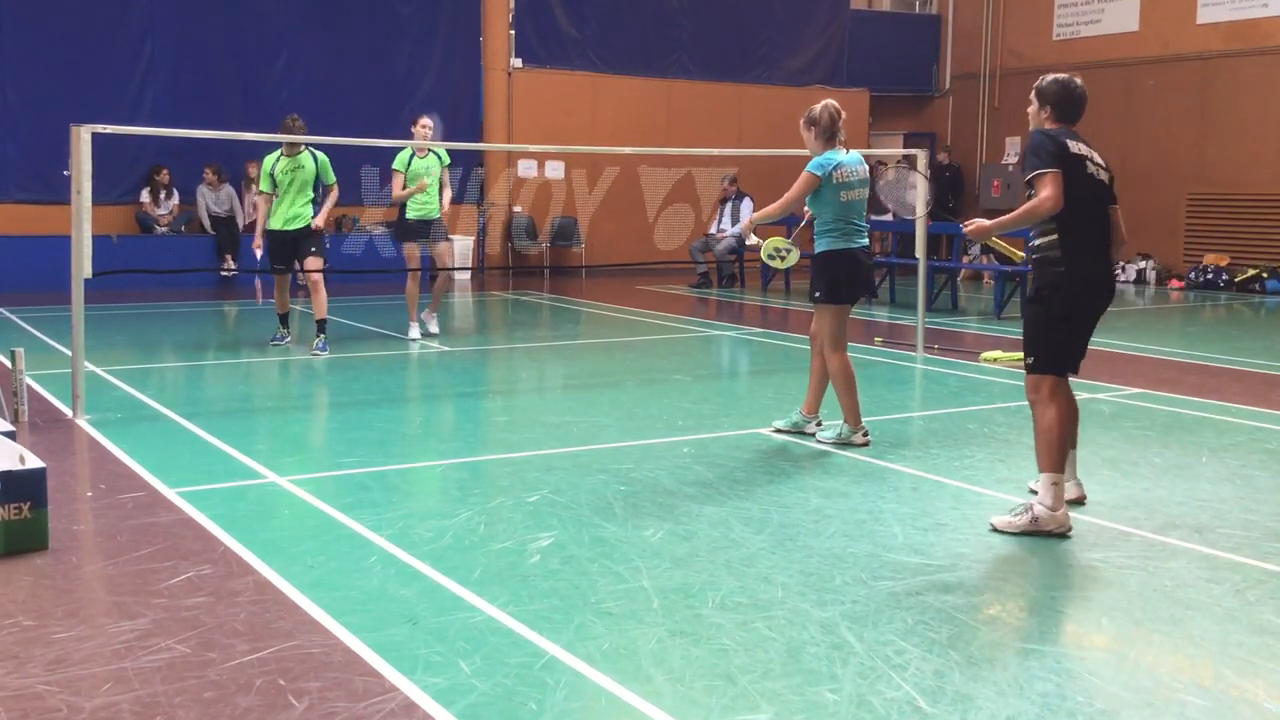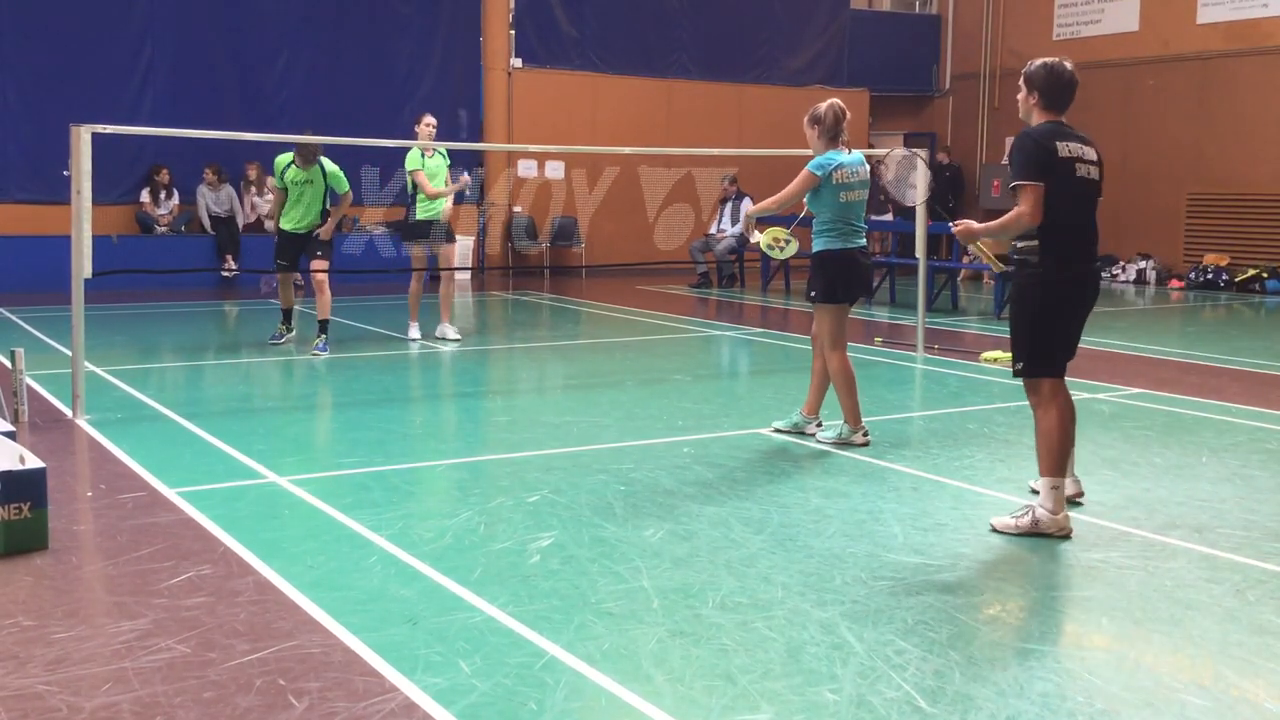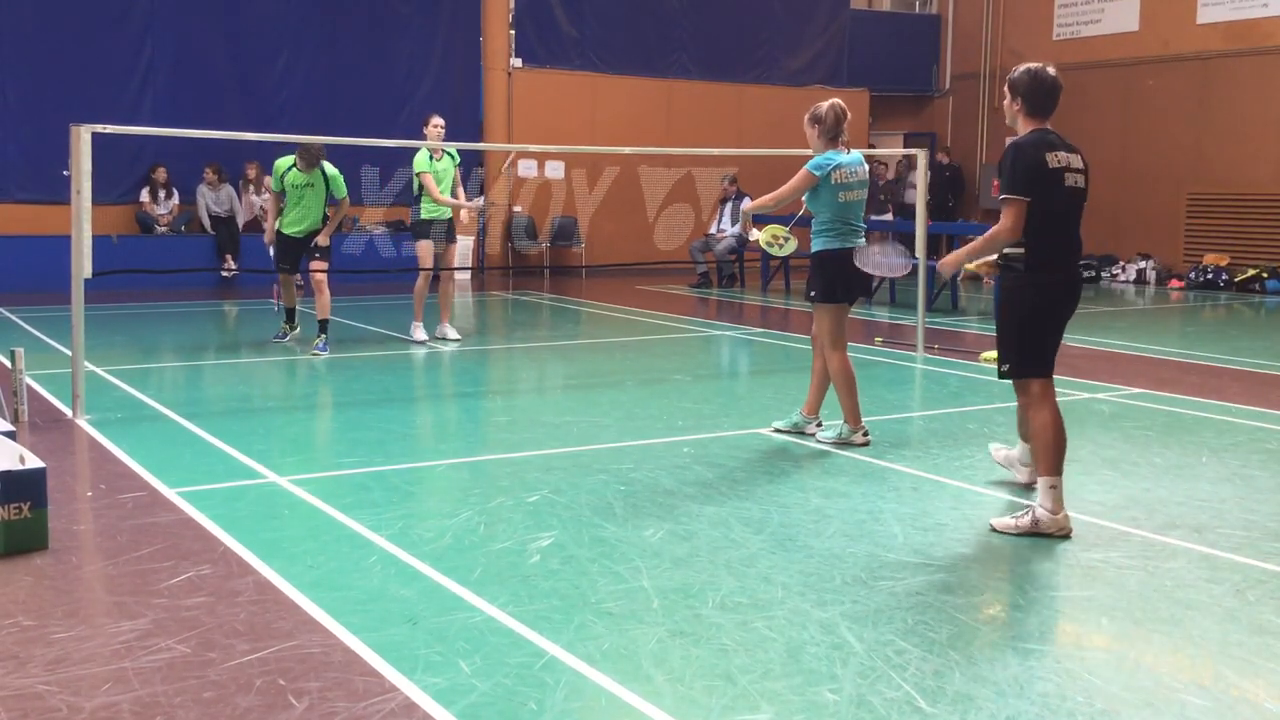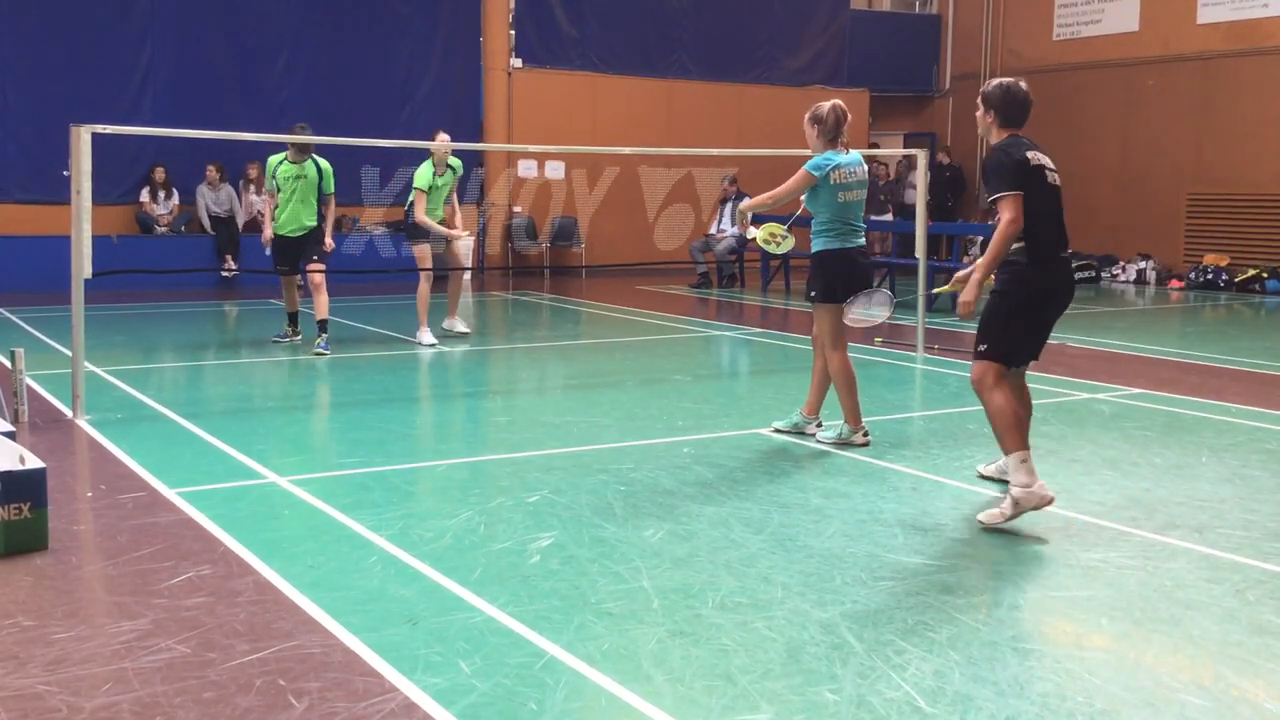
dt=0.3s
person 1, frame 1
left shoulder: (1044, 142)
right shoulder: (1094, 156)
left elbow: (1050, 200)
right elbow: (1117, 236)
left wrist: (992, 227)
left hip: (1061, 277)
right hip: (1096, 281)
left knee: (1043, 388)
right knee: (1057, 380)
left ankle: (1050, 507)
right ankle: (1067, 480)
person 1, frame 2
left shoulder: (1033, 141)
right shoulder: (1088, 148)
left elbow: (1029, 215)
left wrist: (980, 231)
right wrist: (1010, 240)
left hip: (1044, 279)
right hip: (1081, 277)
left knee: (1043, 389)
right knee: (1053, 381)
left ankle: (1051, 509)
right ankle: (1064, 478)
person 1, frame 3
left shoulder: (1021, 151)
right shoulder: (1073, 154)
left elbow: (1010, 229)
left wrist: (962, 256)
right wrist: (995, 254)
left hip: (1029, 283)
right hip: (1063, 280)
left knee: (1036, 390)
right knee: (1032, 379)
left ankle: (1050, 508)
right ankle: (1026, 458)
person 1, frame 4
left shoulder: (1002, 155)
right shoulder: (1035, 154)
left elbow: (1012, 223)
left wrist: (976, 280)
right wrist: (983, 268)
left hip: (1026, 281)
right hip: (1053, 278)
left knee: (987, 375)
right knee: (1011, 371)
left ankle: (1025, 484)
right ankle: (1015, 462)
person 2, frame 1
left shoulder: (822, 164)
right shoulder: (857, 160)
left elbow: (782, 207)
left wrist: (751, 220)
left hip: (835, 260)
right hip: (856, 257)
left knee: (834, 347)
right knee: (819, 337)
left ankle: (854, 427)
right ankle: (808, 415)
person 2, frame 2
left shoulder: (823, 164)
right shoulder: (859, 161)
left elbow: (778, 202)
left wrist: (749, 212)
left hip: (832, 260)
right hip: (855, 257)
left knee: (833, 347)
right knee: (820, 339)
left ankle: (854, 427)
right ankle: (809, 416)
person 2, frame 3
left shoulder: (822, 164)
right shoulder: (858, 161)
left elbow: (775, 200)
left wrist: (746, 208)
left hip: (831, 260)
right hip: (854, 257)
left knee: (833, 346)
right knee: (820, 339)
left ankle: (854, 427)
right ankle: (809, 416)
person 2, frame 4
left shoulder: (821, 165)
right shoulder: (857, 161)
left elbow: (774, 199)
left wrist: (744, 206)
left hip: (832, 260)
right hip: (855, 256)
left knee: (834, 347)
right knee: (821, 339)
left ankle: (854, 427)
right ankle: (809, 416)
person 3, frame 1
left shoulder: (318, 158)
right shoulder: (270, 162)
left elbow: (333, 189)
right elbow: (265, 199)
left wrist: (323, 215)
right wrist: (258, 233)
left hip: (308, 227)
right hip: (278, 229)
left knee: (315, 278)
right knee: (280, 282)
left ankle: (321, 335)
right ankle: (284, 329)
person 3, frame 2
left shoulder: (330, 169)
right shoulder: (281, 162)
left elbow: (347, 197)
right elbow: (280, 192)
left wrist: (330, 226)
right wrist: (275, 221)
left hip: (318, 229)
right hip: (287, 229)
left knee: (320, 279)
right knee: (283, 278)
left ankle: (322, 336)
right ankle: (286, 325)
person 3, frame 3
left shoulder: (330, 173)
right shoulder: (281, 166)
left elbow: (344, 203)
right elbow: (275, 196)
left wrist: (327, 232)
right wrist: (269, 228)
left hip: (317, 232)
right hip: (287, 231)
left knee: (319, 280)
right knee: (285, 279)
left ankle: (323, 336)
right ankle: (290, 323)
person 3, frame 4
left shoulder: (322, 166)
right shoulder: (273, 163)
left elbow: (329, 202)
right elbow: (271, 197)
left wrist: (328, 234)
right wrist: (267, 226)
left hip: (312, 231)
right hip: (282, 232)
left knee: (316, 281)
right knee: (287, 282)
left ankle: (323, 336)
right ankle: (293, 327)
person 4, frame 1
left shoulder: (440, 154)
right shoulder: (403, 158)
left elbow: (446, 187)
right elbow: (396, 195)
left wrist: (445, 202)
right wrist: (415, 189)
left hip: (435, 219)
right hip: (411, 220)
left knee: (447, 270)
right knee: (414, 273)
left ankle: (431, 313)
right ankle: (413, 324)
person 4, frame 2
left shoulder: (442, 153)
right shoulder: (413, 157)
right elbow: (429, 192)
left wrist: (448, 203)
right wrist: (458, 186)
left hip: (441, 220)
right hip: (420, 220)
left knee: (448, 273)
right knee: (419, 275)
left ankle: (445, 325)
right ankle: (413, 324)
person 4, frame 3
left shoulder: (452, 154)
right shoulder: (421, 159)
left elbow: (458, 185)
right elbow: (436, 197)
left wrist: (463, 208)
right wrist: (468, 205)
left hip: (446, 219)
right hip: (424, 219)
left knee: (448, 274)
right knee: (426, 272)
left ankle: (444, 325)
right ankle: (417, 324)
person 4, frame 4
left shoulder: (456, 165)
right shoulder: (424, 173)
right elbow: (419, 216)
left wrist: (457, 214)
right wrist: (447, 231)
left hip: (439, 220)
right hip: (418, 223)
left knee: (458, 267)
right knee: (427, 275)
left ankle: (451, 318)
right ankle: (423, 330)
